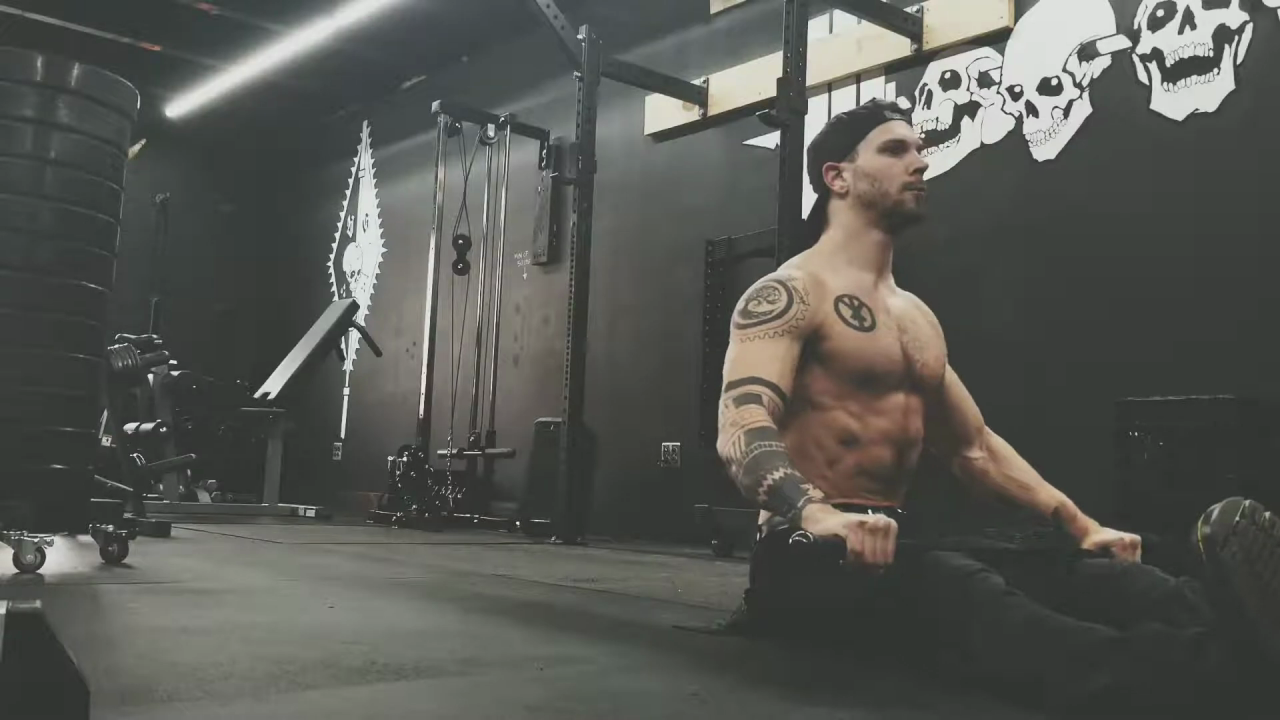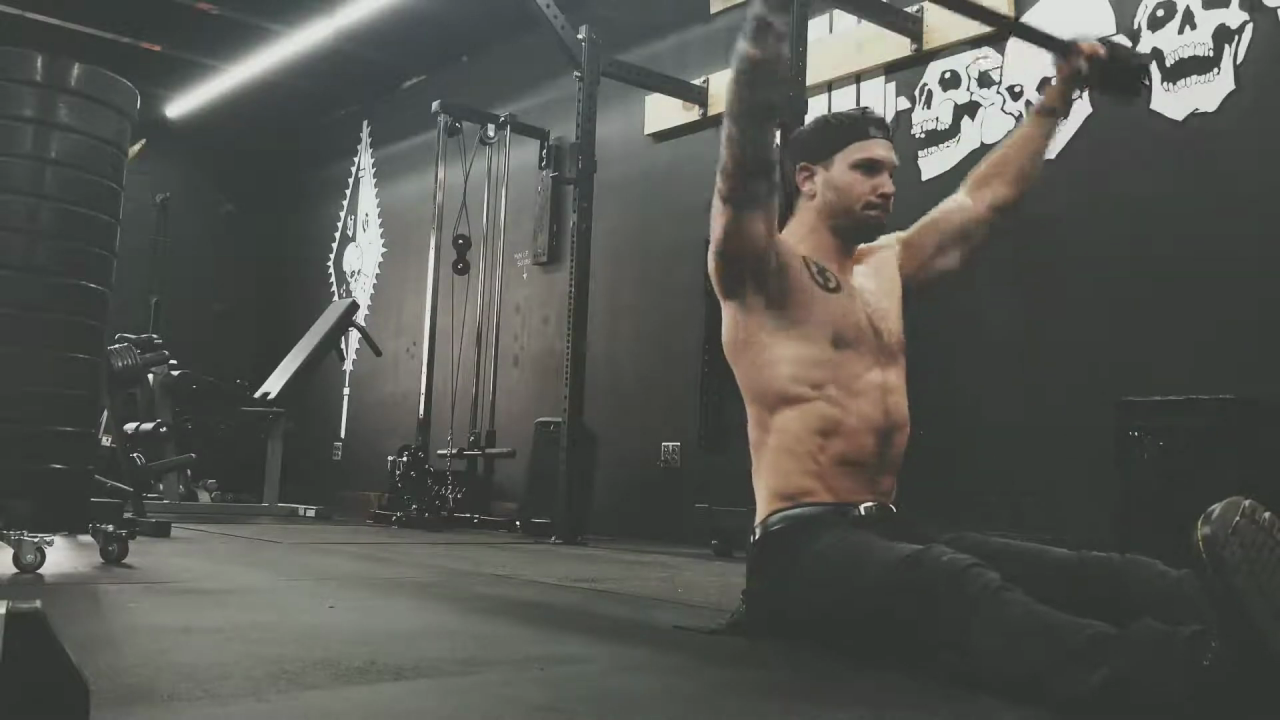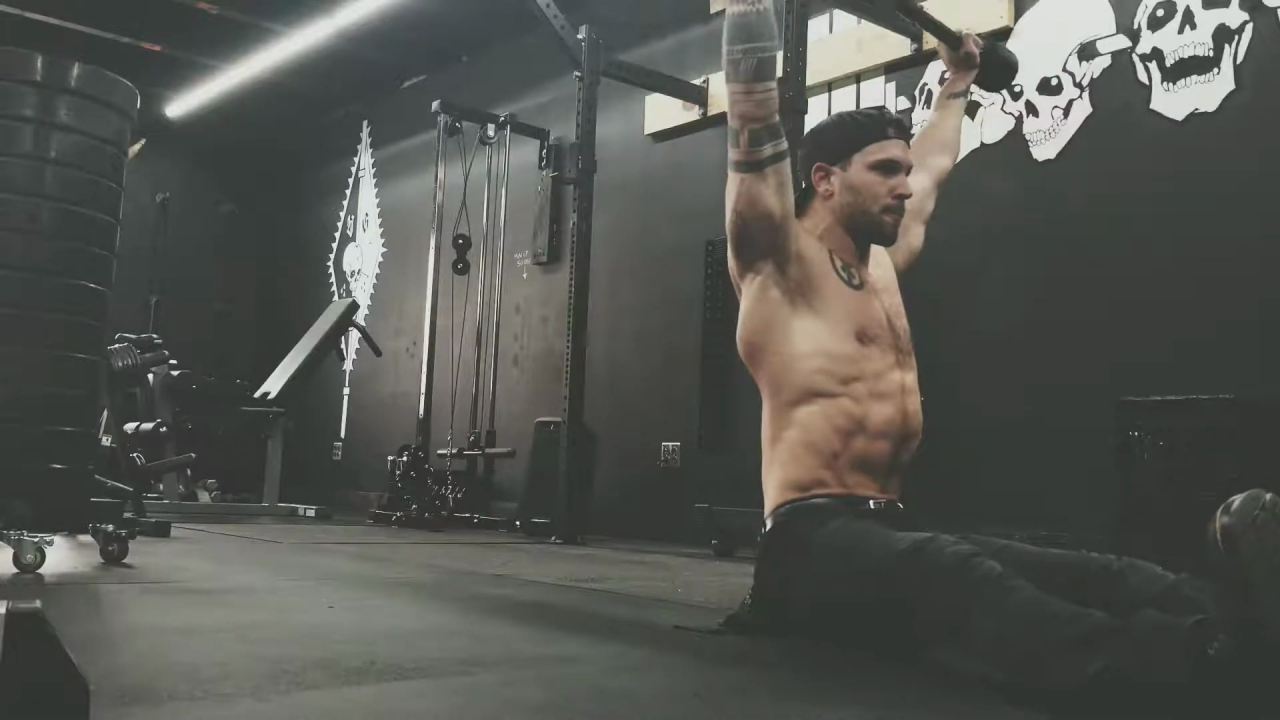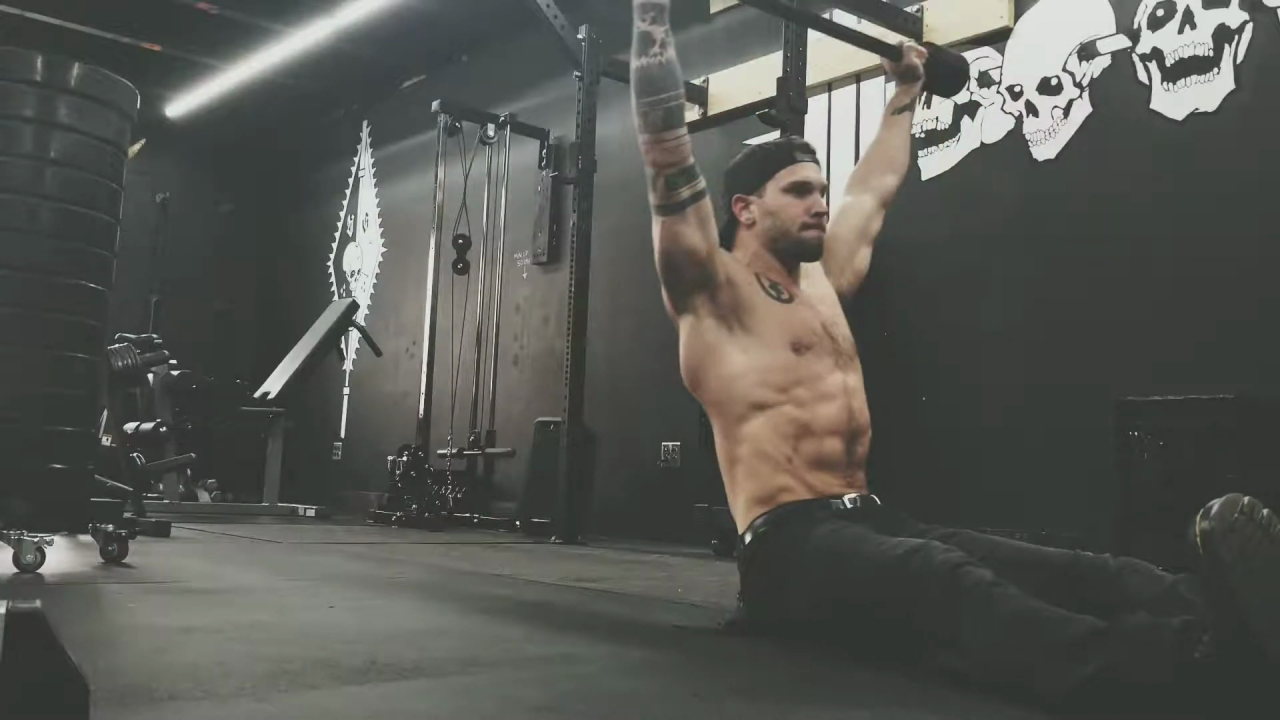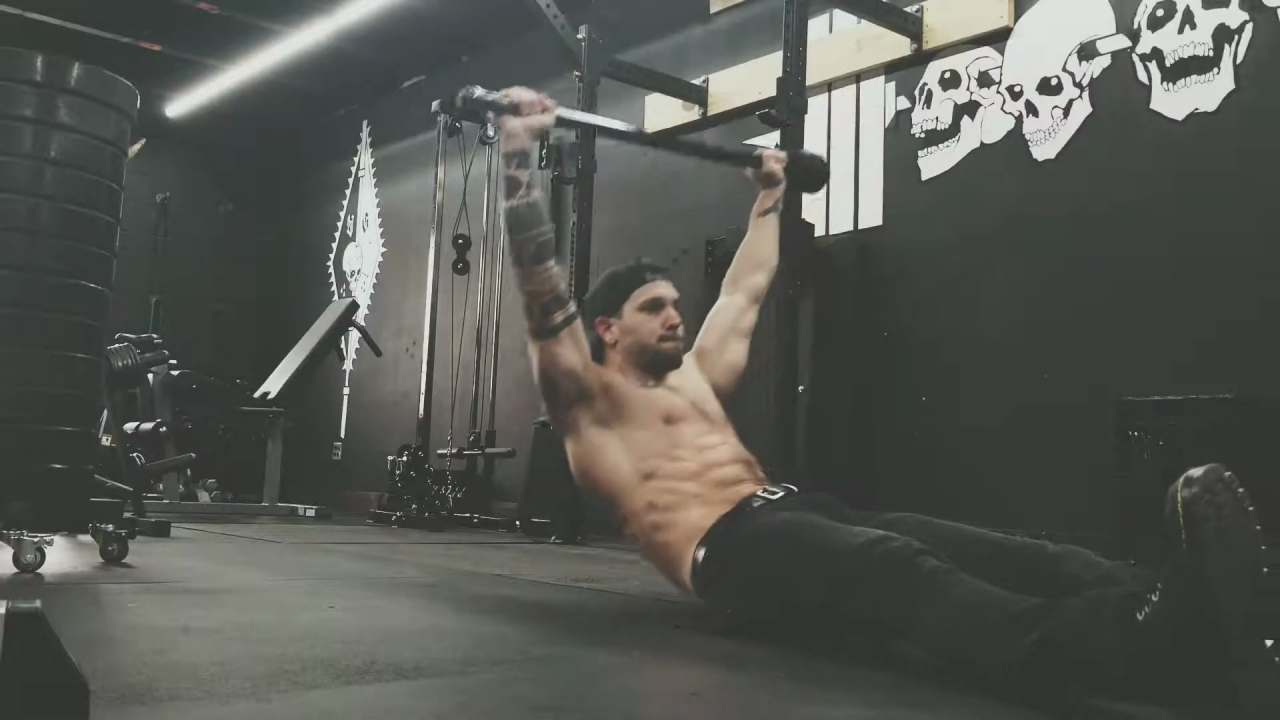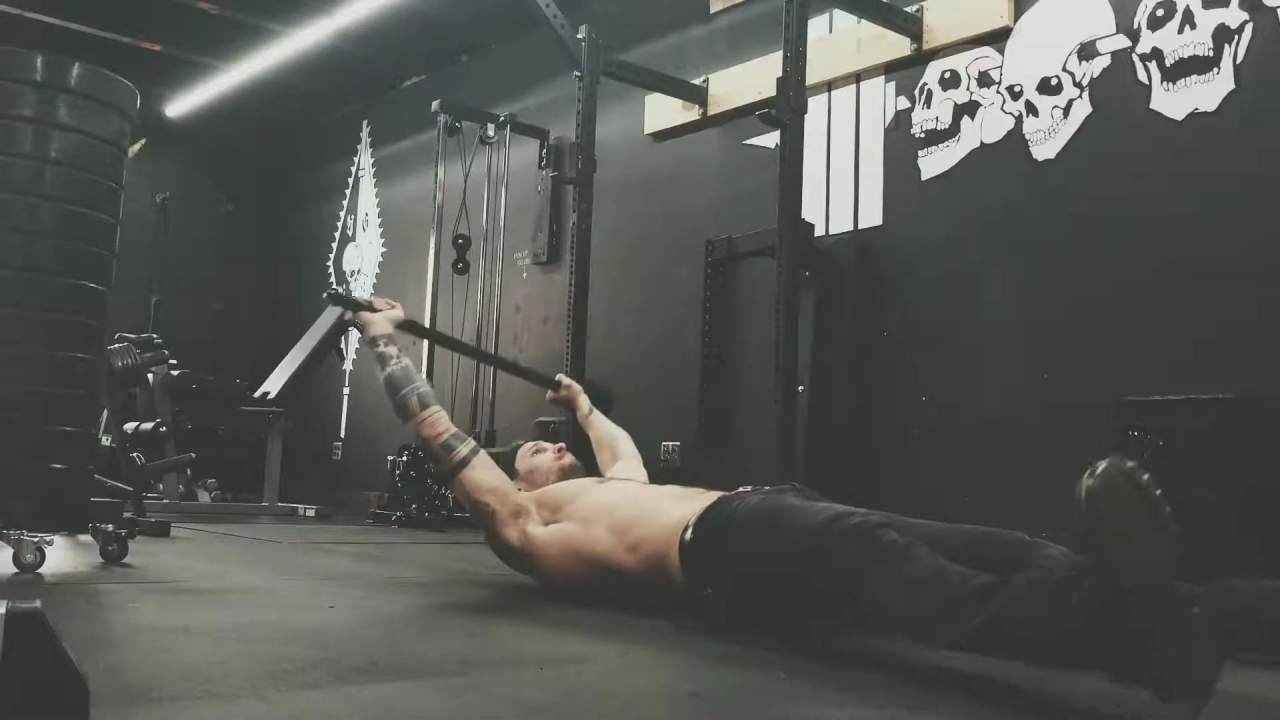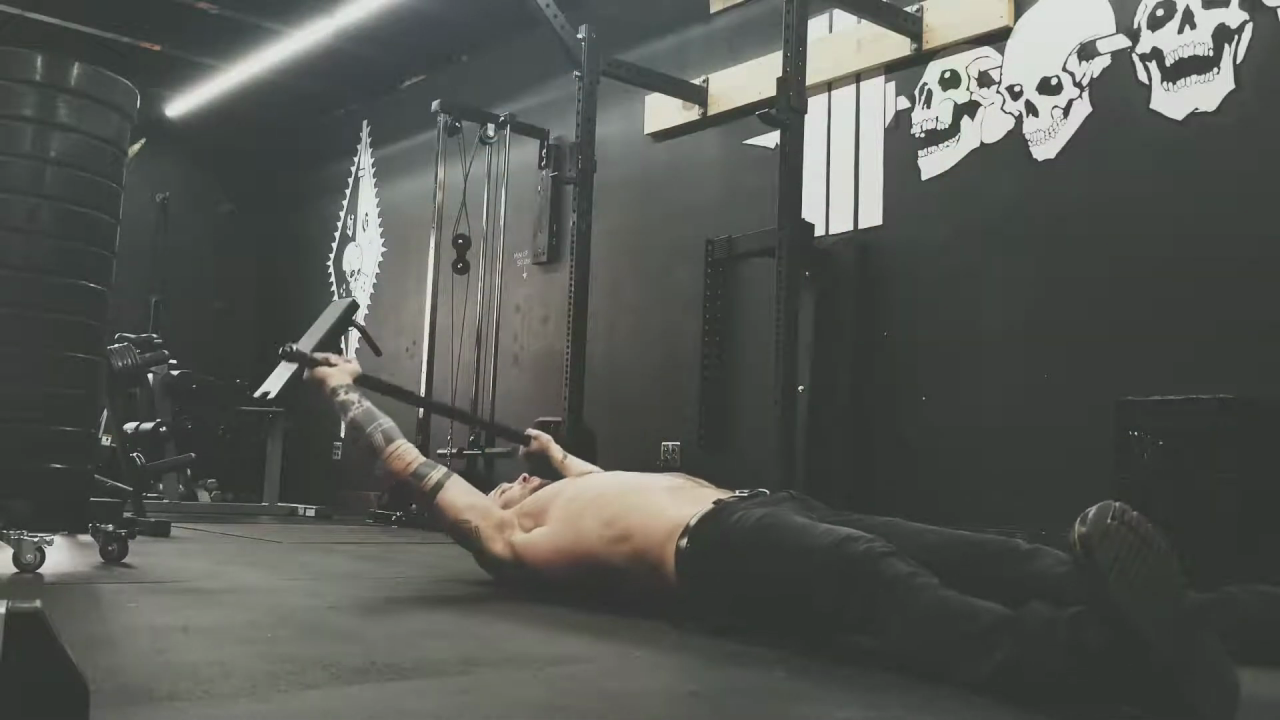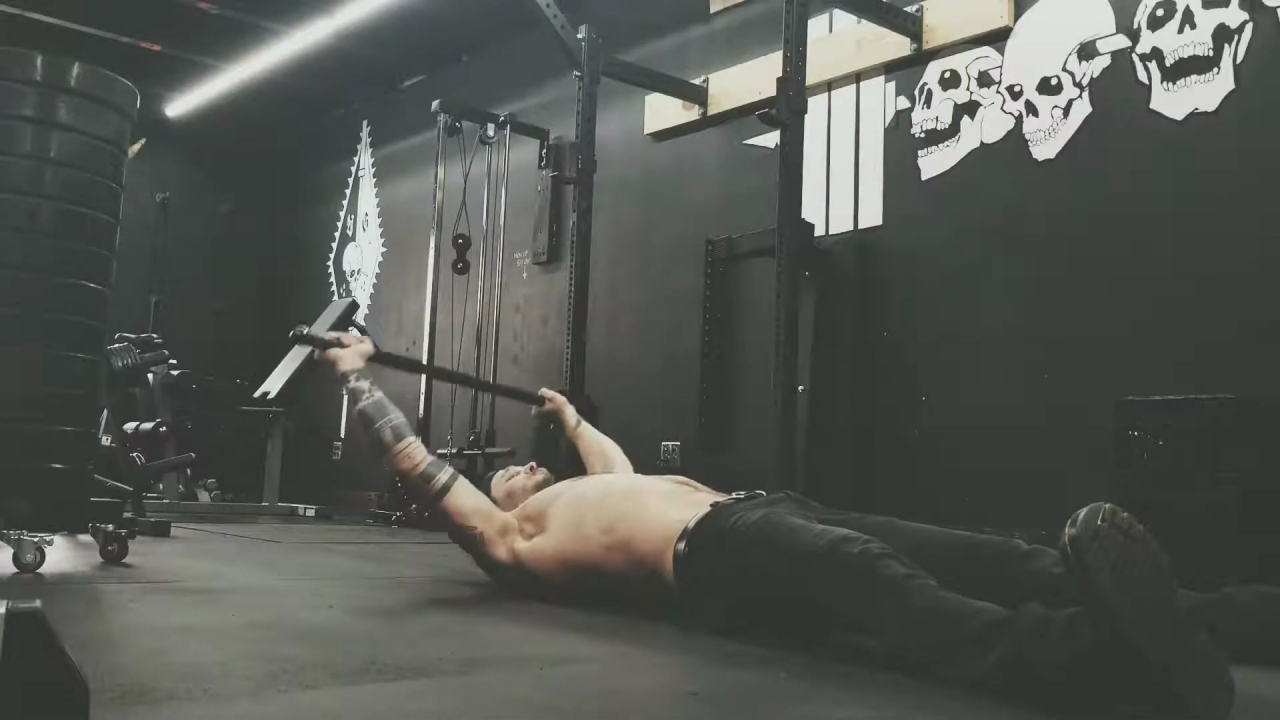
dt=0.5s
person 1, frame 1
left shoulder: (917, 317)
right shoulder: (785, 295)
left elbow: (974, 445)
right elbow: (740, 432)
left wrist: (1078, 523)
right wrist: (821, 515)
left hip: (889, 539)
right hip: (804, 556)
left knee: (1081, 576)
right knee: (958, 593)
right ankle: (1191, 662)
person 1, frame 2
left shoulder: (886, 266)
right shoulder: (756, 268)
left elbow: (985, 196)
right elbow: (749, 144)
left wrist: (1061, 88)
left hip: (888, 533)
right hip: (802, 551)
left knee: (1087, 573)
right knee: (954, 587)
right ankle: (1186, 663)
person 1, frame 3
left shoulder: (880, 263)
right shoulder: (778, 262)
left elbow: (933, 168)
right elbow: (755, 113)
left wrist: (958, 81)
left hip: (890, 532)
right hip: (810, 547)
left knee: (1092, 576)
right knee: (955, 577)
right ankle: (1185, 656)
person 1, frame 4
left shoulder: (822, 281)
right shoulder: (714, 293)
left elbow: (876, 189)
right elbow: (668, 157)
left wrist: (905, 94)
left hip: (870, 523)
right hip: (790, 551)
left knee: (1070, 572)
right knee: (944, 582)
right ankle: (1176, 658)
person 1, frame 5
left shoulder: (692, 380)
right shoulder: (590, 404)
left elbow: (744, 293)
right elbow: (544, 301)
left wrist: (770, 195)
right wrist: (522, 154)
left hip: (795, 516)
right hip: (736, 550)
left knee: (991, 551)
right knee: (903, 570)
left ankle: (1191, 623)
right ankle: (1131, 639)
person 1, frame 6
left shoulder: (607, 498)
right shoulder: (526, 525)
left elbow: (627, 452)
right elbow: (447, 442)
left wrist: (583, 406)
right wrist: (387, 341)
left hip: (762, 510)
right hip: (717, 544)
left knee: (995, 550)
right knee: (882, 557)
right ankle: (1107, 618)
person 1, frame 7
left shoulder: (568, 494)
right shoulder: (513, 537)
right elbow: (420, 473)
left wrist: (554, 449)
right wrist: (349, 395)
left hip: (757, 509)
right hip: (716, 547)
left knee: (989, 558)
right knee: (893, 590)
left ankle: (1167, 616)
person 1, frame 8
left shoulder: (587, 496)
right shoulder: (514, 539)
left elbow: (618, 465)
right elbow: (425, 470)
left wrist: (568, 415)
right wrist: (359, 381)
left hip: (760, 510)
right hip: (716, 550)
left knee: (982, 559)
right knee: (887, 592)
left ankle: (1174, 617)
